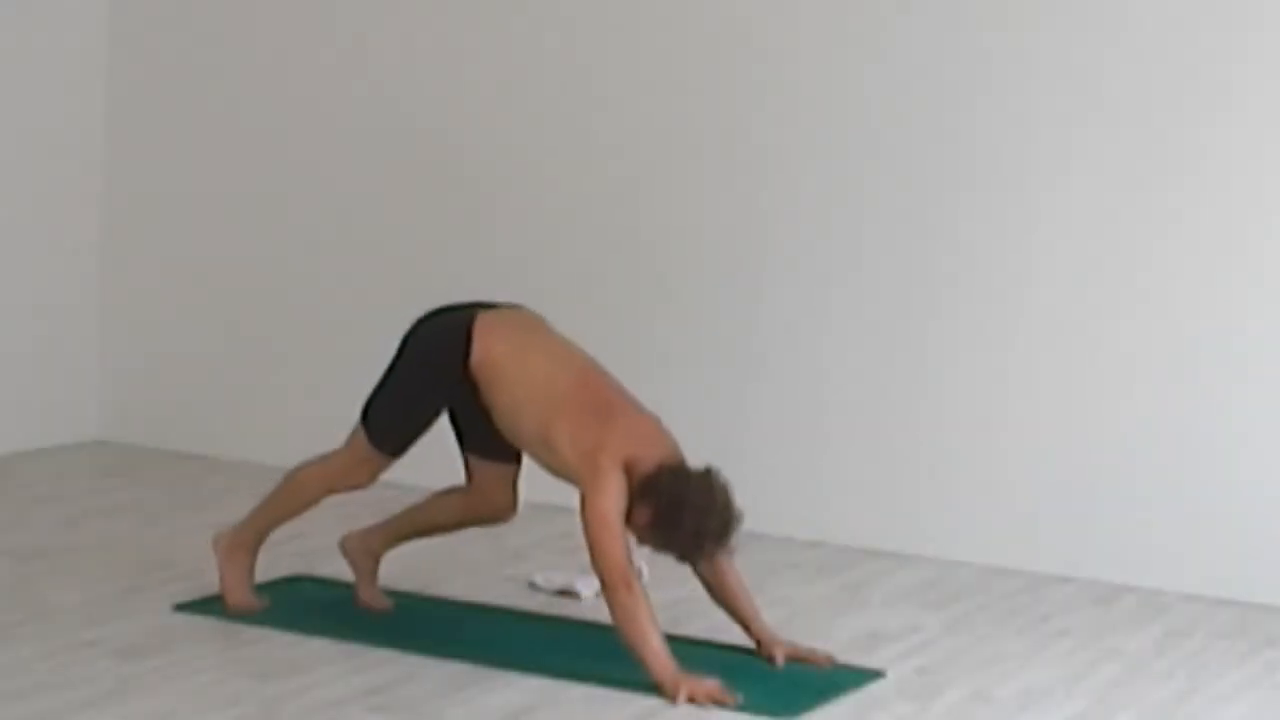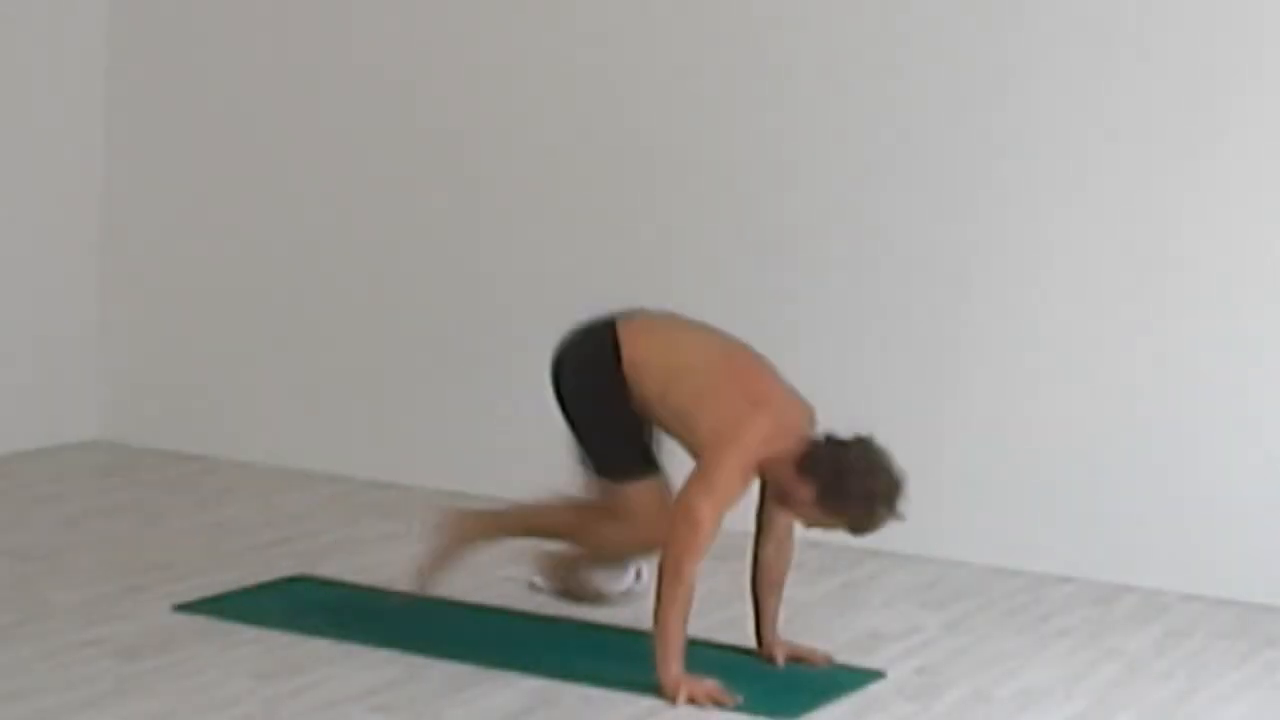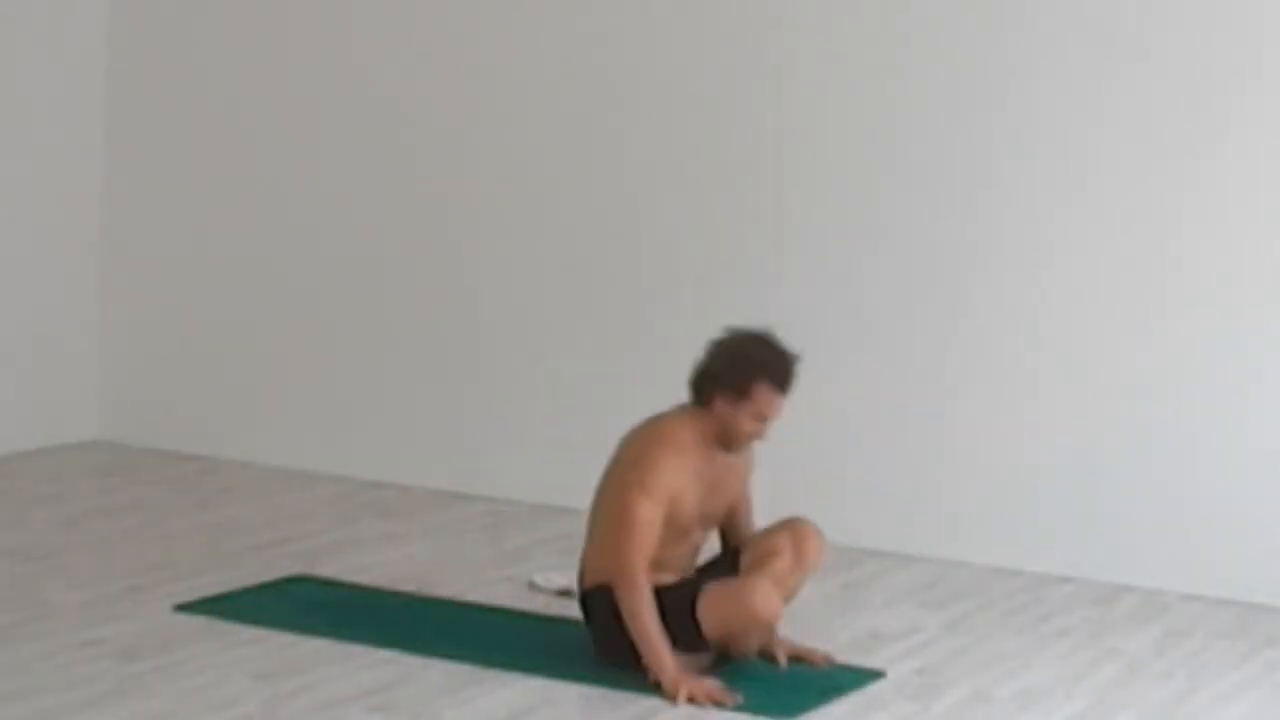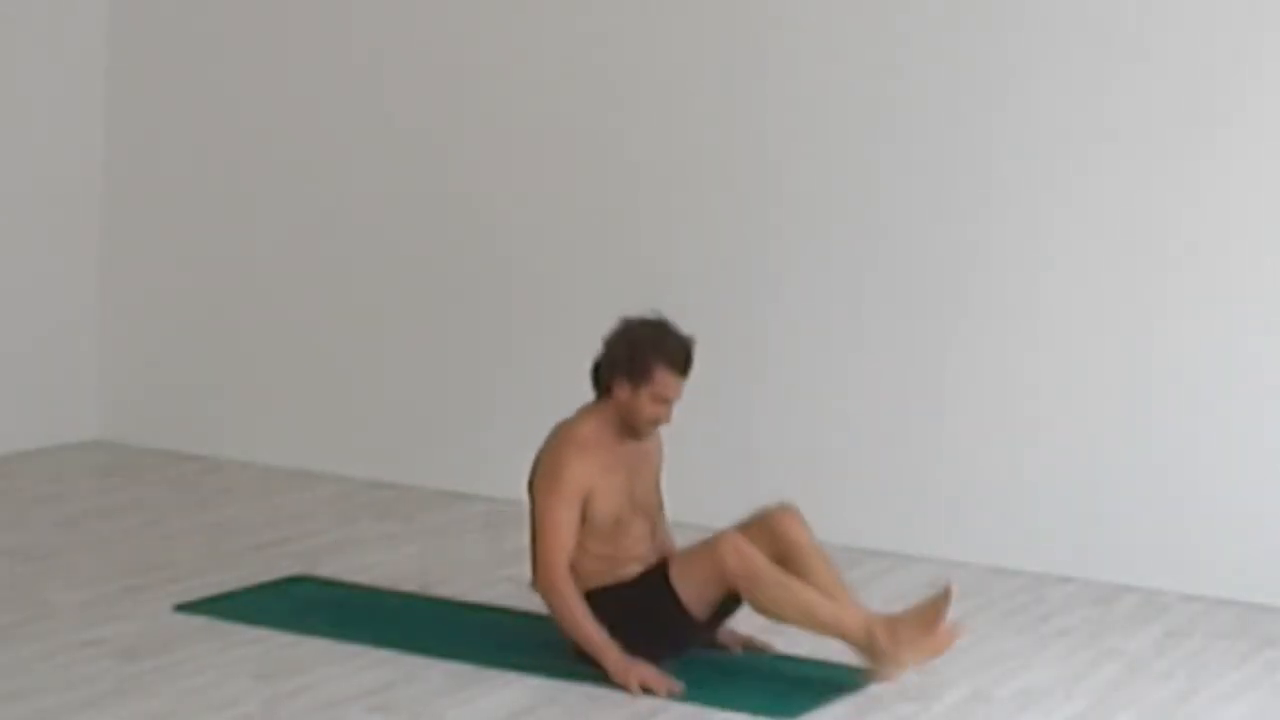
dt=1s
person 1, frame 1
left shoulder: (664, 457)
right shoulder: (608, 469)
left elbow: (709, 551)
right elbow: (620, 583)
left wrist: (765, 636)
right wrist: (671, 678)
left hip: (497, 338)
right hip: (452, 345)
left knee: (494, 504)
right knee: (356, 467)
left ankle: (370, 546)
right ankle: (239, 542)
person 1, frame 2
left shoulder: (802, 436)
right shoulder: (741, 451)
left elbow: (775, 537)
right elbow: (679, 559)
left wrist: (770, 636)
right wrist: (672, 673)
left hip: (630, 355)
right hip: (595, 360)
left knee: (620, 513)
right knee: (660, 527)
left ankle: (472, 529)
right ankle: (571, 564)
person 1, frame 3
left shoulder: (735, 450)
right shoulder: (661, 455)
left elbow: (741, 540)
right elbow: (628, 573)
left wrist: (766, 633)
right wrist: (670, 675)
left hip: (680, 593)
right hip: (621, 612)
left knee: (803, 540)
right knee: (758, 601)
left ankle: (703, 645)
right ankle: (688, 659)
person 1, frame 4
left shoulder: (647, 442)
right shoulder: (570, 456)
right elbow: (551, 576)
left wrist: (709, 621)
right wrist: (616, 661)
left hip: (654, 598)
right hip: (611, 618)
left knee: (782, 523)
right knee: (729, 550)
left ankle: (877, 647)
right ankle: (875, 633)
